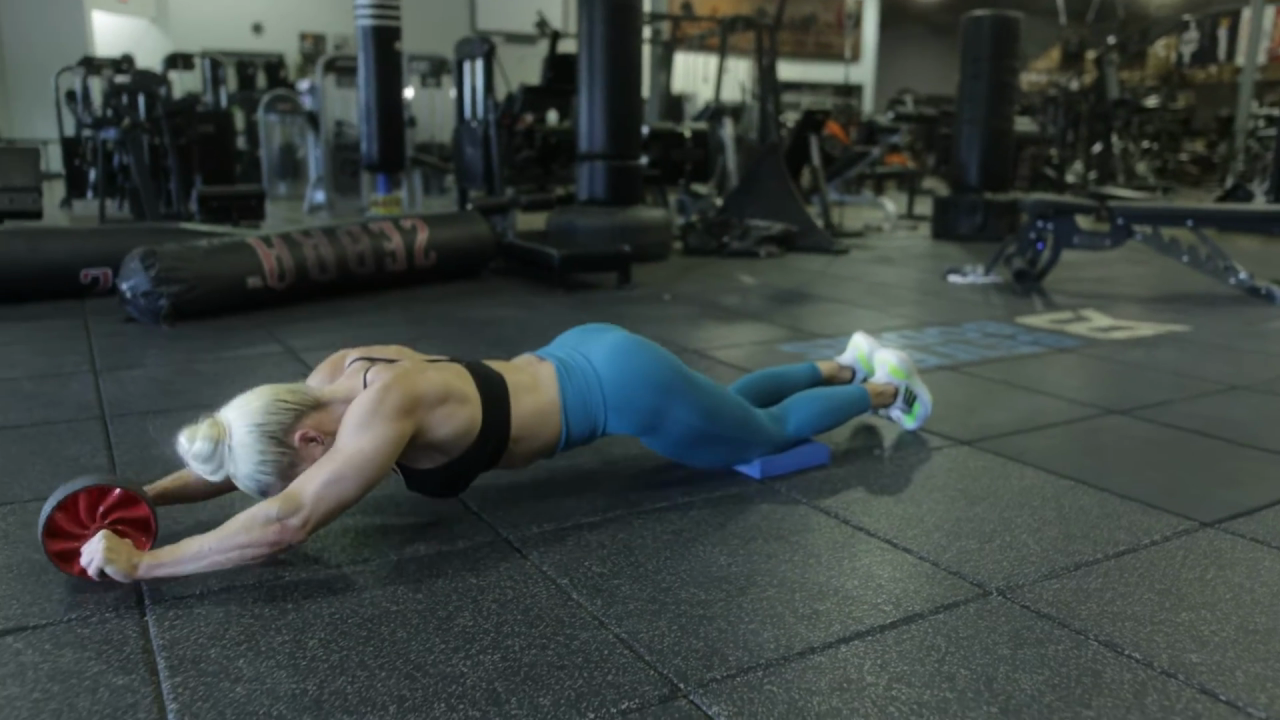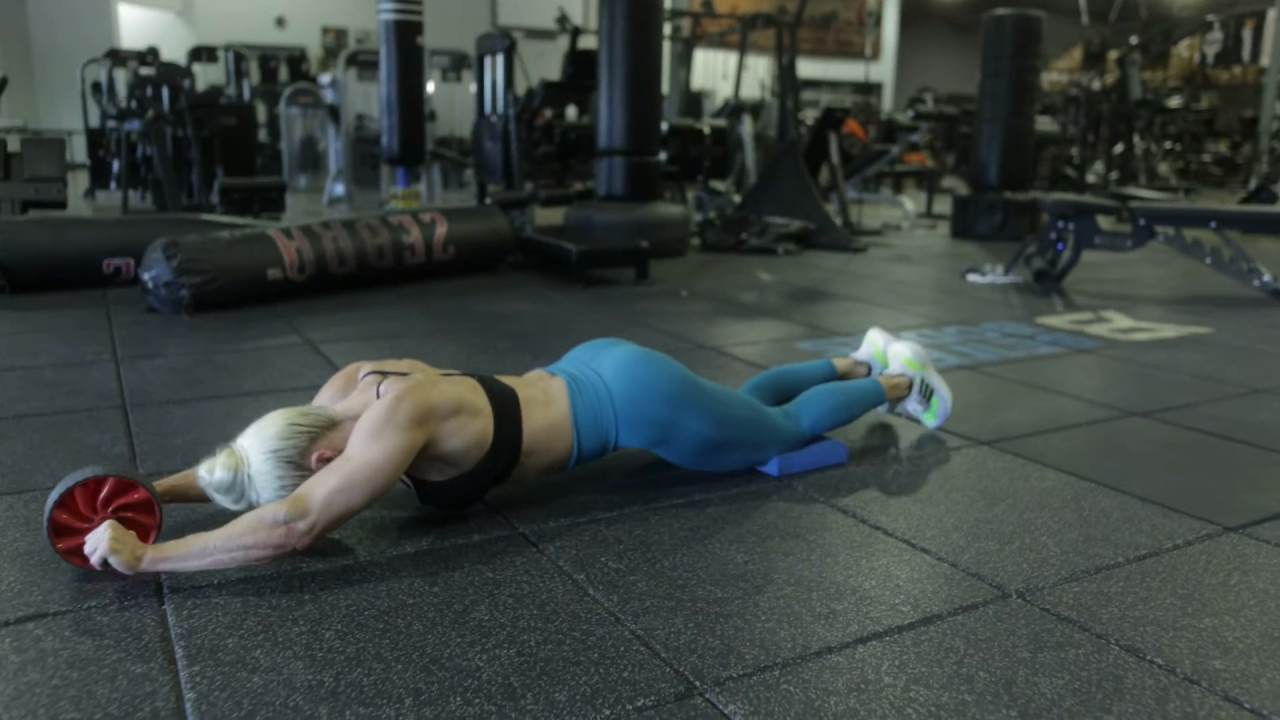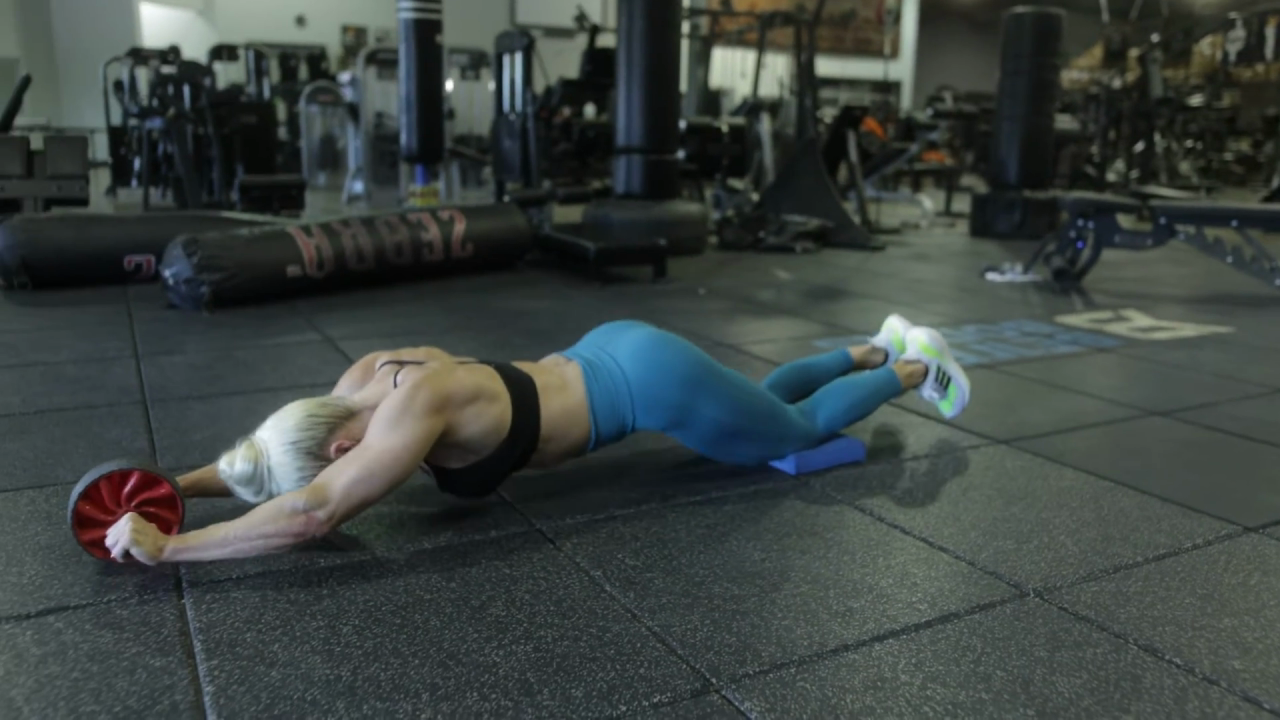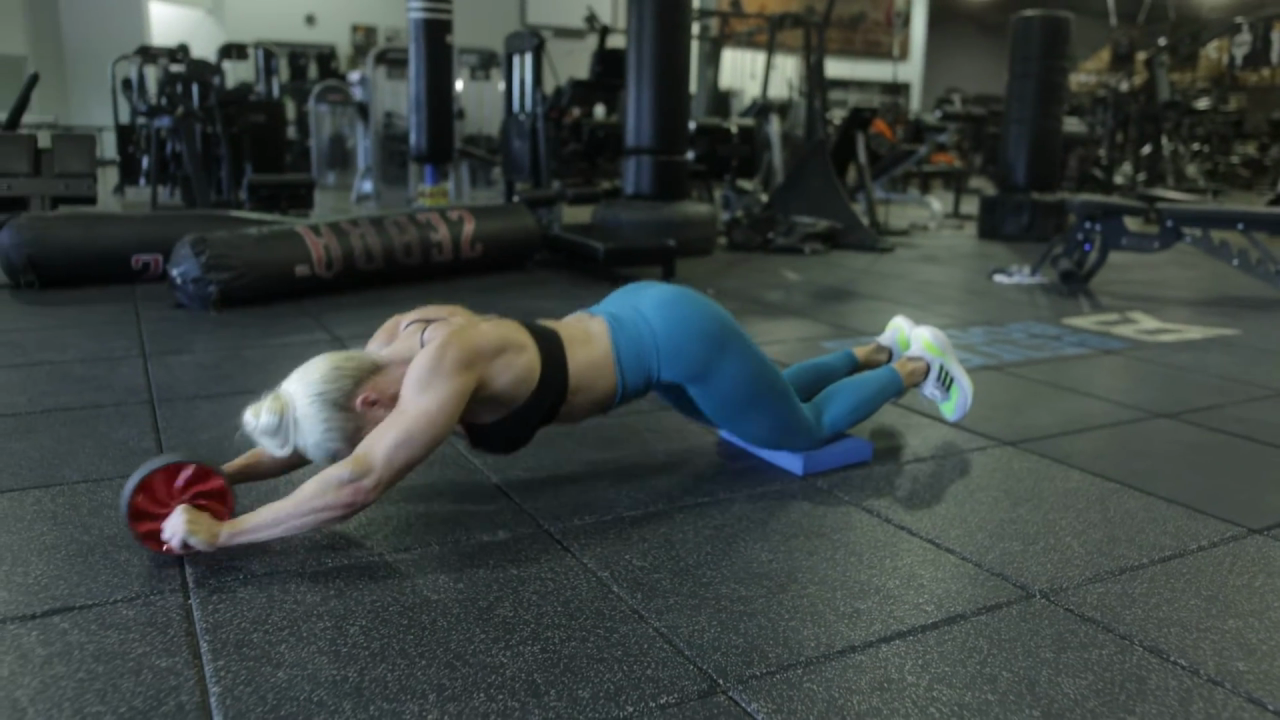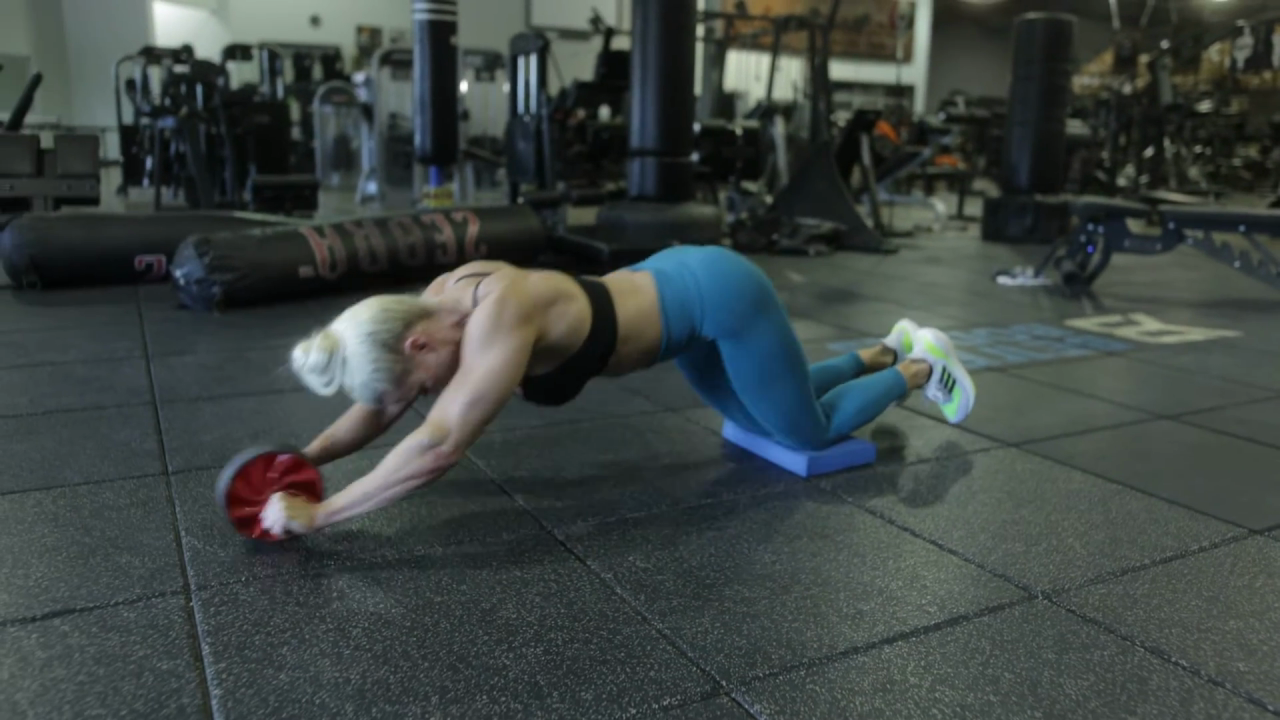
dt=0.2s
person 1, frame 1
left shoulder: (383, 405)
right shoulder: (336, 378)
left elbow: (286, 523)
right elbow: (250, 455)
left wrist: (139, 562)
right wrist: (147, 494)
left hip: (622, 385)
right hip: (584, 357)
left knee: (768, 434)
right knee: (731, 406)
left ankle: (884, 387)
right ankle: (844, 365)
person 1, frame 2
left shoulder: (393, 421)
right shoulder: (349, 389)
left elbow: (291, 527)
right elbow: (264, 464)
left wrist: (144, 554)
right wrist: (152, 487)
left hip: (633, 400)
right hip: (593, 373)
left knee: (784, 429)
right knee: (746, 406)
left ankle: (897, 378)
right ankle: (861, 359)
person 1, frame 3
left shoulder: (411, 409)
right shoulder: (369, 377)
left elbow: (308, 515)
right elbow: (282, 455)
left wrist: (167, 545)
right wrist: (178, 482)
left hip: (650, 383)
right hip: (613, 355)
left knee: (800, 432)
right knee: (762, 400)
left ankle: (913, 365)
right ankle: (873, 350)
person 1, frame 4
left shoulder: (441, 364)
right shoulder: (396, 341)
left elbow: (354, 485)
right elbow: (314, 425)
left wrist: (219, 533)
right wrist: (228, 470)
left hip: (676, 336)
right hip: (637, 319)
left knee: (804, 431)
right knee: (767, 400)
left ankle: (916, 366)
right ankle: (878, 349)
person 1, frame 5
left shoulder: (496, 318)
right shoulder: (442, 300)
left elbow: (436, 447)
right elbow: (380, 405)
left wrist: (315, 514)
right wrist: (305, 455)
left hip: (719, 297)
right hip: (678, 285)
left knee: (810, 433)
right knee: (764, 418)
left ankle: (920, 367)
right ankle: (883, 353)
